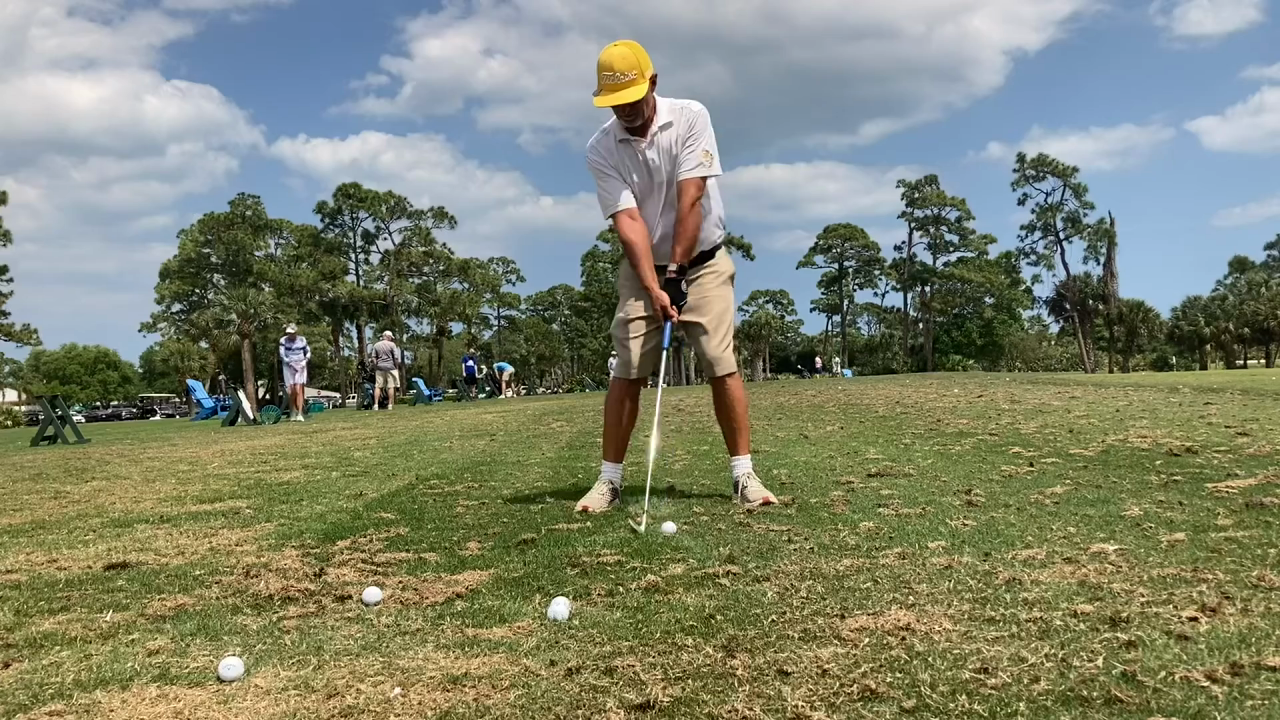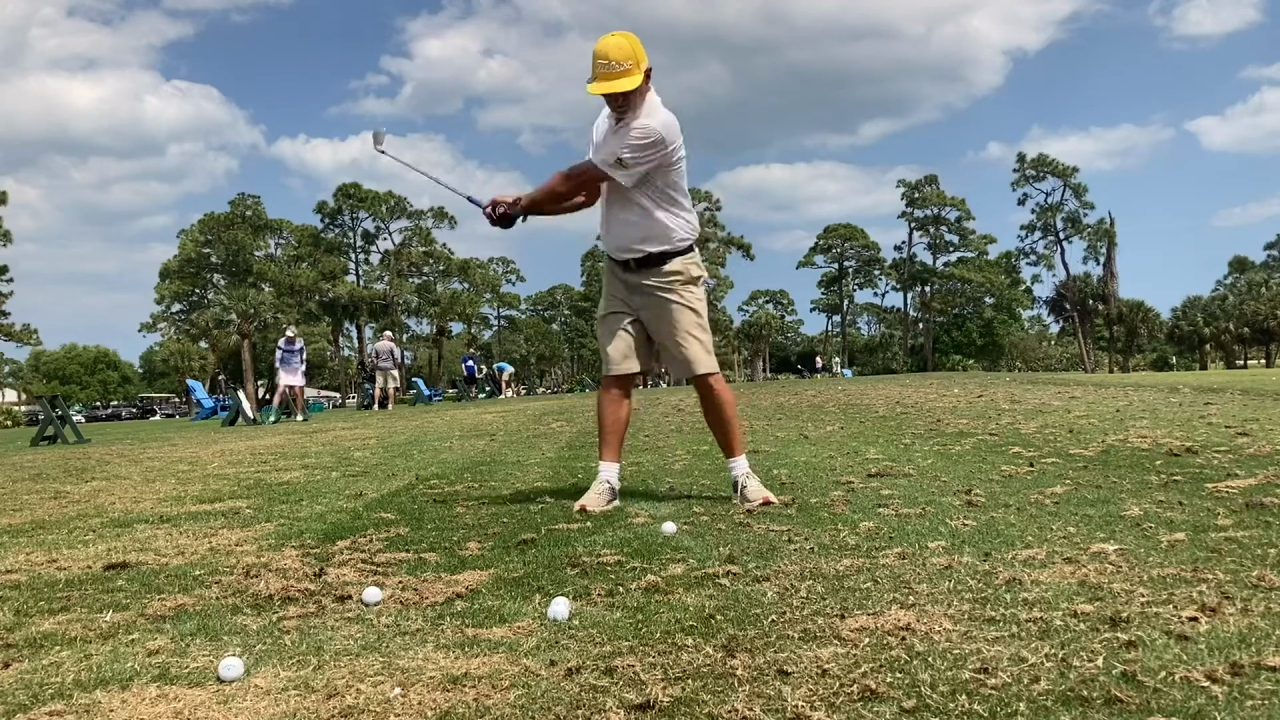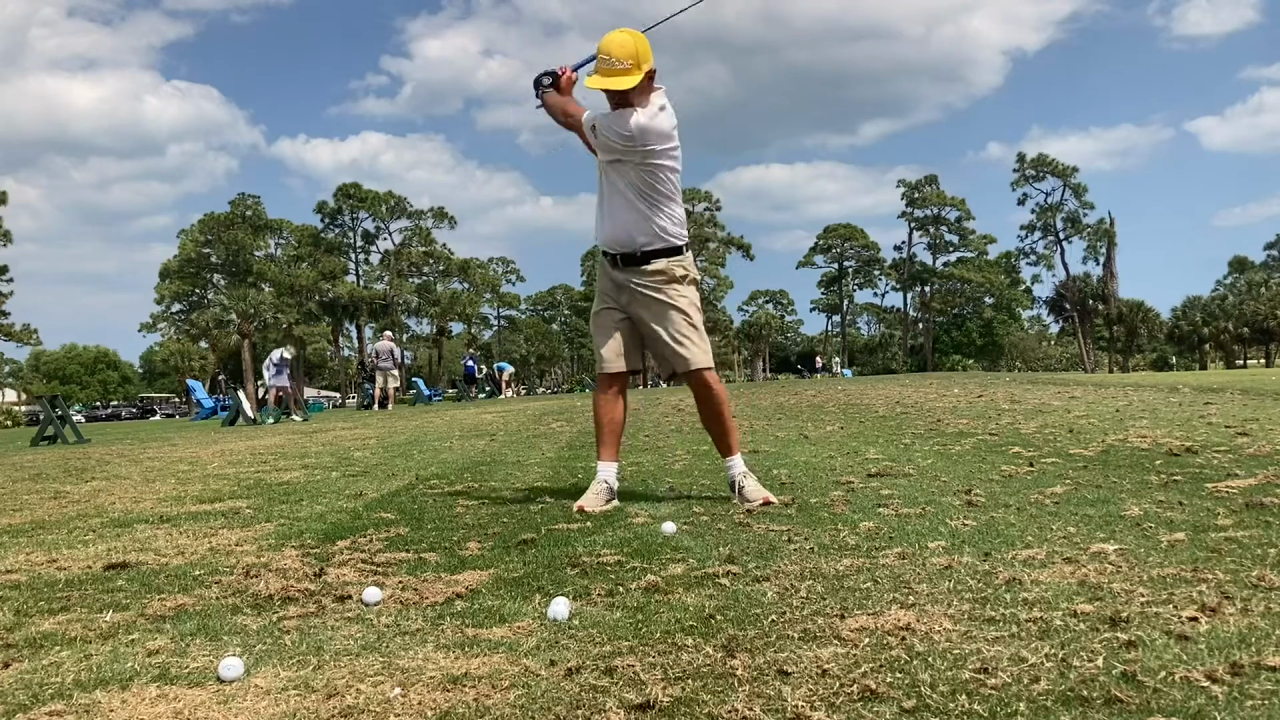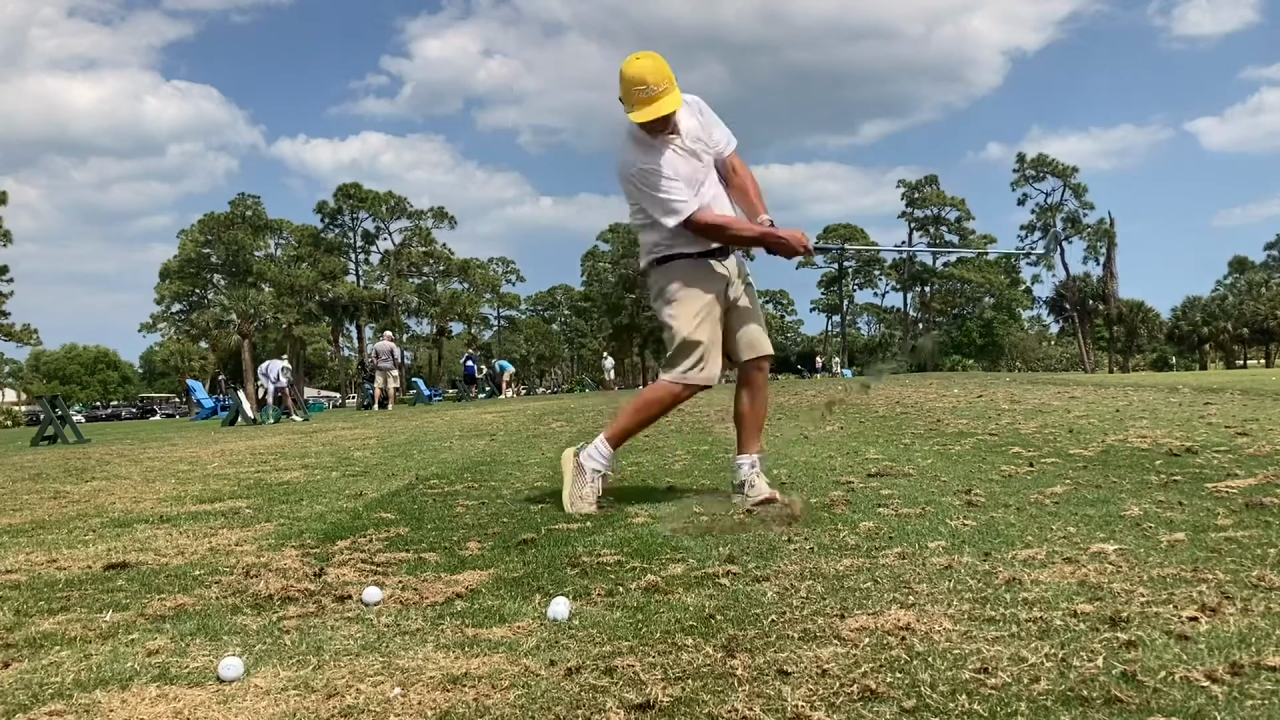
dt=0.4s
person 1, frame 1
left shoulder: (691, 117)
right shoulder: (600, 149)
left elbow: (691, 200)
right elbow: (627, 220)
left wrist: (676, 270)
right wrist: (654, 286)
left hip: (703, 263)
right hip: (642, 269)
left knee: (723, 368)
right knee: (626, 373)
left ankle: (743, 474)
right ankle: (609, 479)
person 1, frame 2
left shoulder: (655, 127)
right shoulder: (609, 119)
left elbow: (582, 180)
right elbow: (588, 189)
left wrist: (521, 205)
right wrist: (523, 204)
left hip: (670, 269)
right hip: (620, 270)
left knee: (704, 371)
right knee: (616, 374)
left ankle: (742, 474)
right ankle: (607, 479)
person 1, frame 3
left shoulder: (643, 125)
right shoulder: (631, 109)
left elbow: (574, 119)
right elbow: (604, 149)
left wrist: (552, 96)
right wrist: (566, 96)
left hip: (661, 269)
right hip: (614, 266)
left knee: (698, 370)
right knee: (610, 372)
left ankle: (739, 473)
right ankle: (606, 479)
person 1, frame 4
left shoulder: (694, 108)
right shoulder: (636, 158)
left elbow: (734, 168)
right elbow: (703, 221)
left wrist: (764, 222)
right wrist: (770, 237)
left hip: (724, 263)
right hip: (681, 269)
left knee: (756, 362)
right knee: (683, 380)
left ankle: (748, 474)
right ankle: (593, 457)
